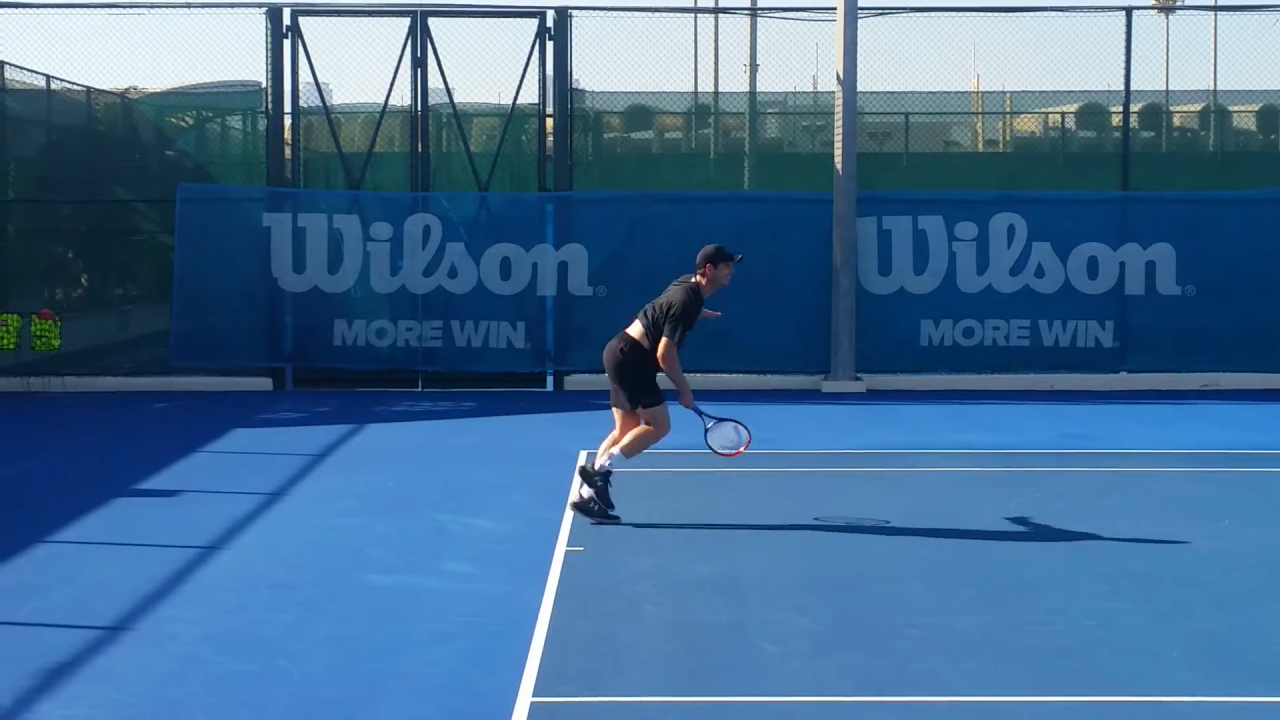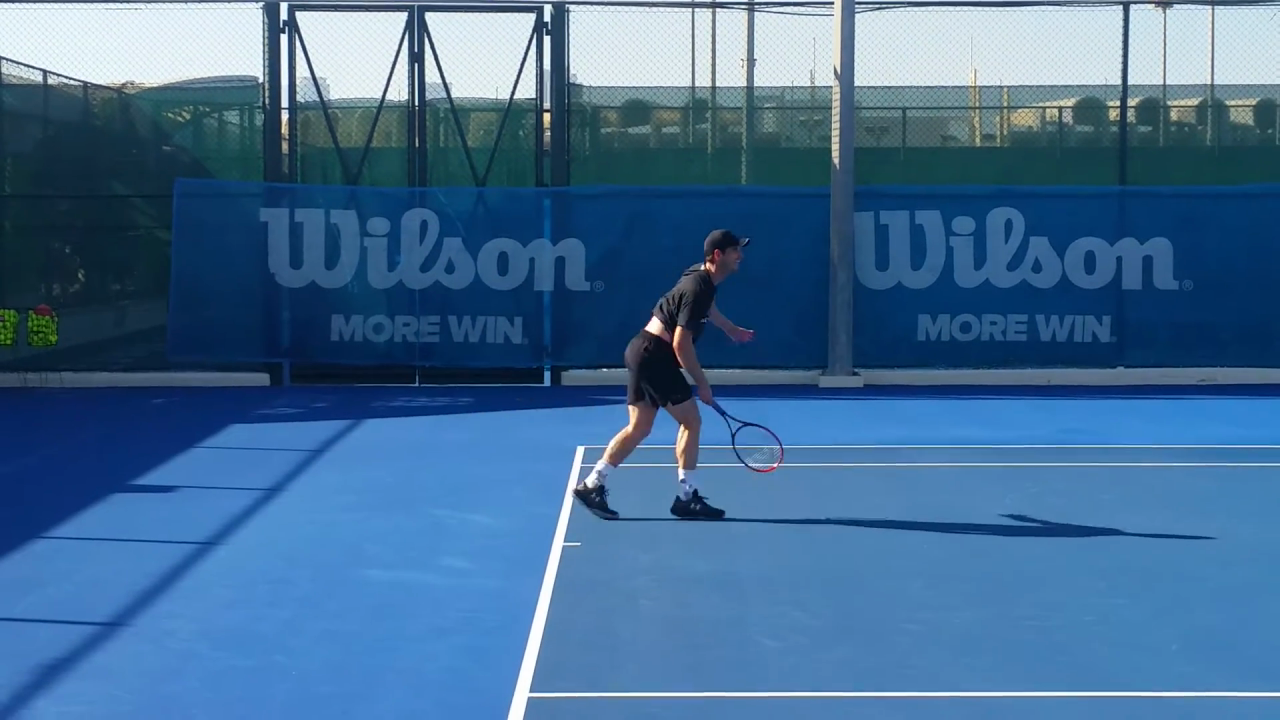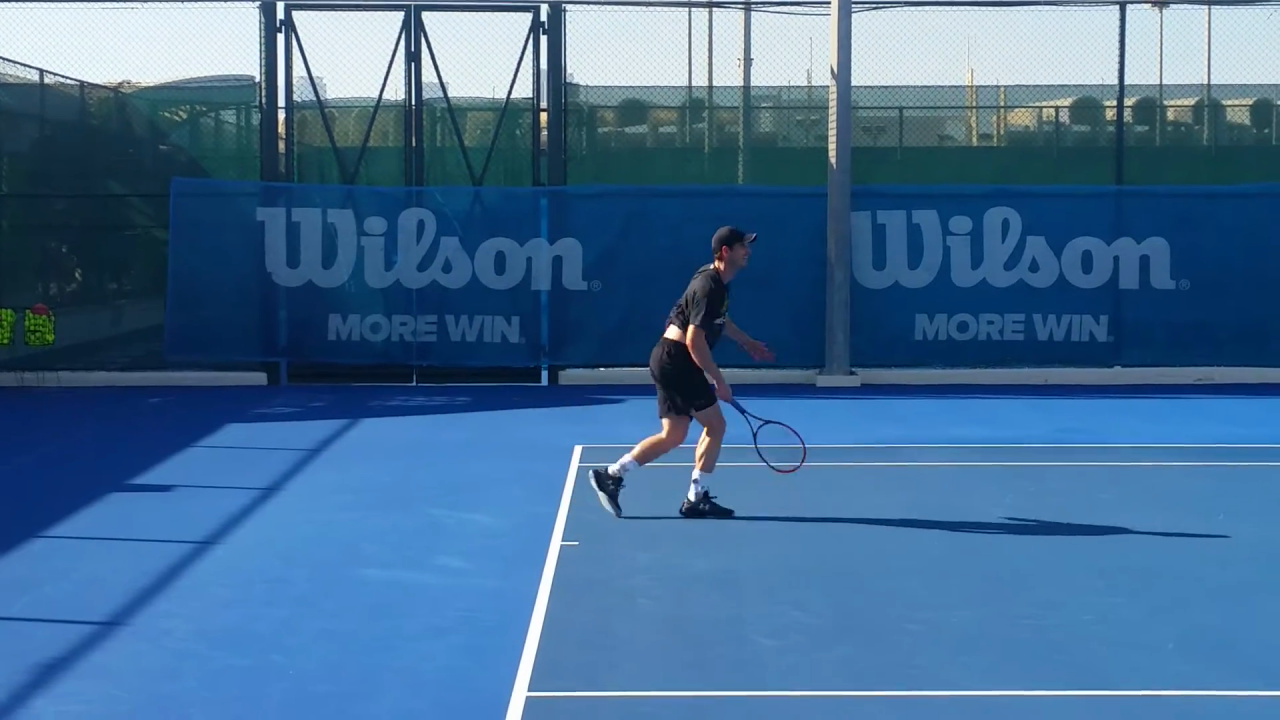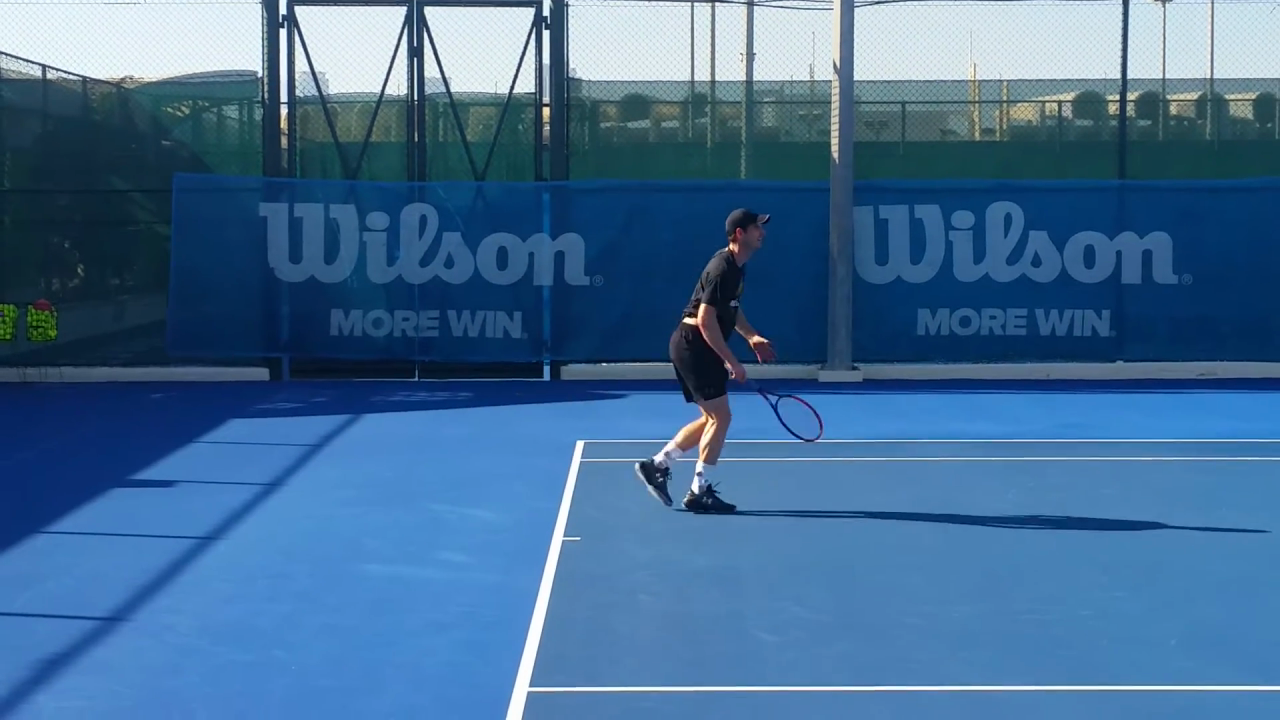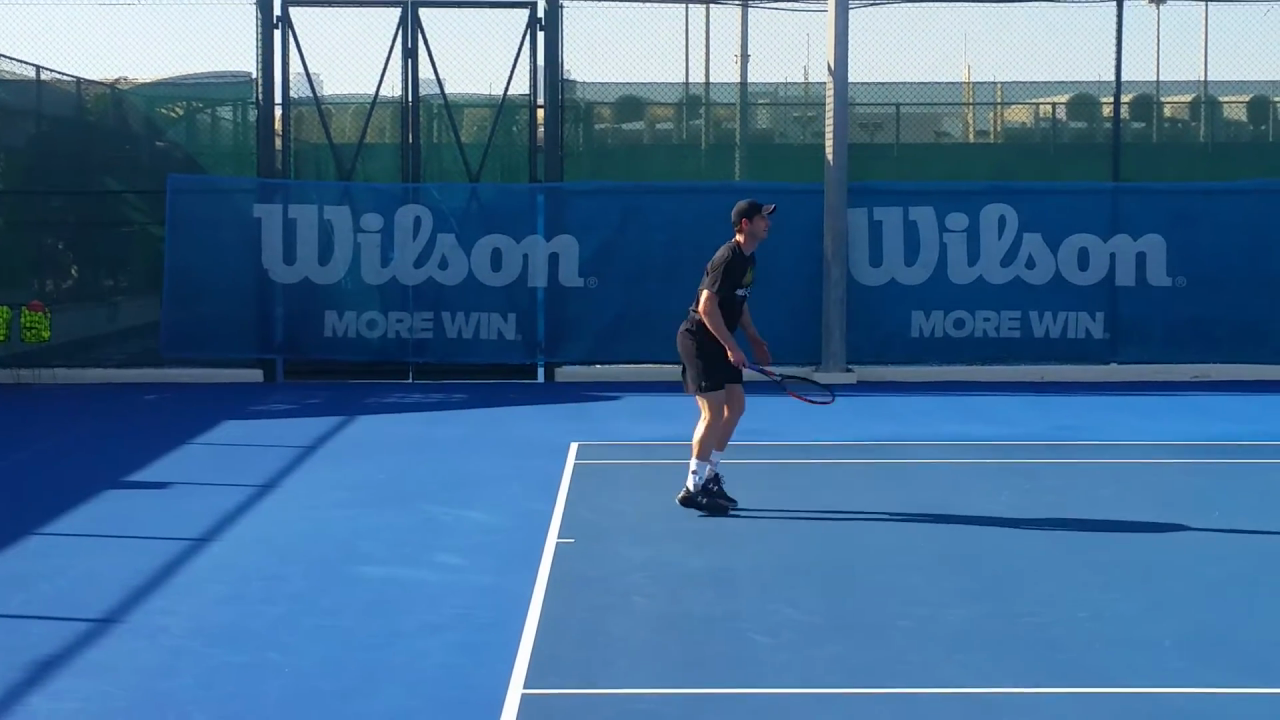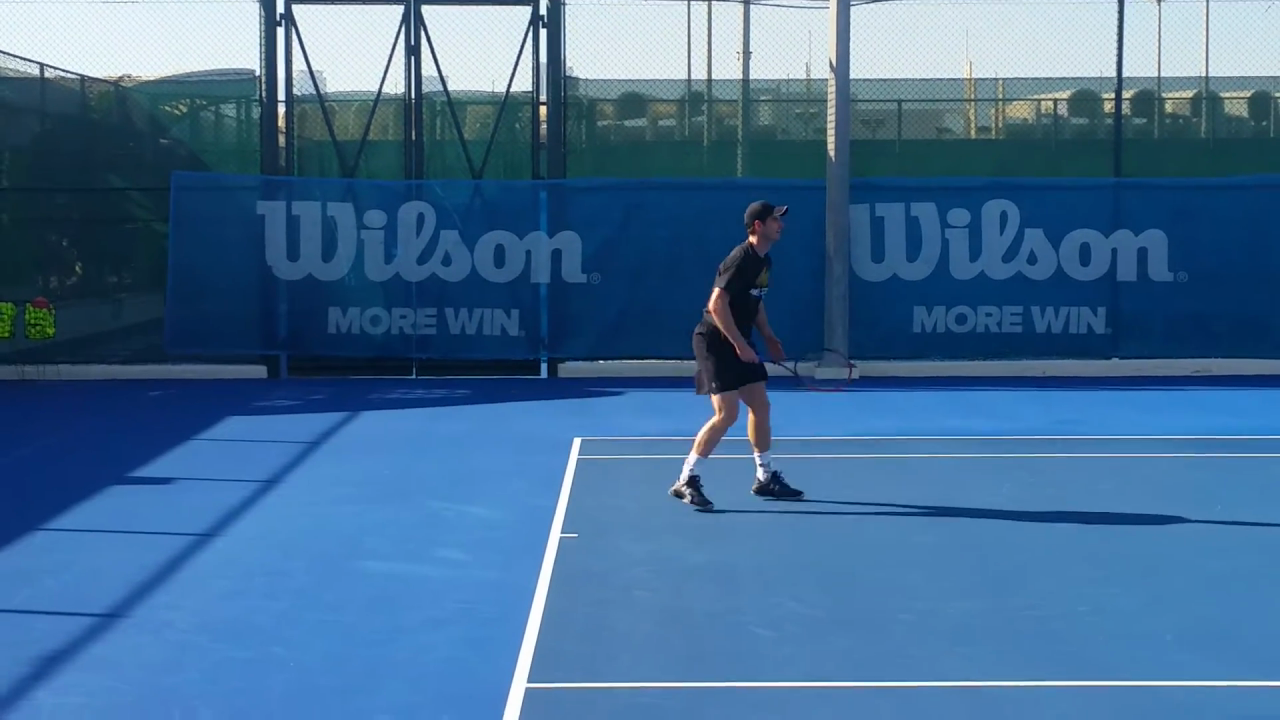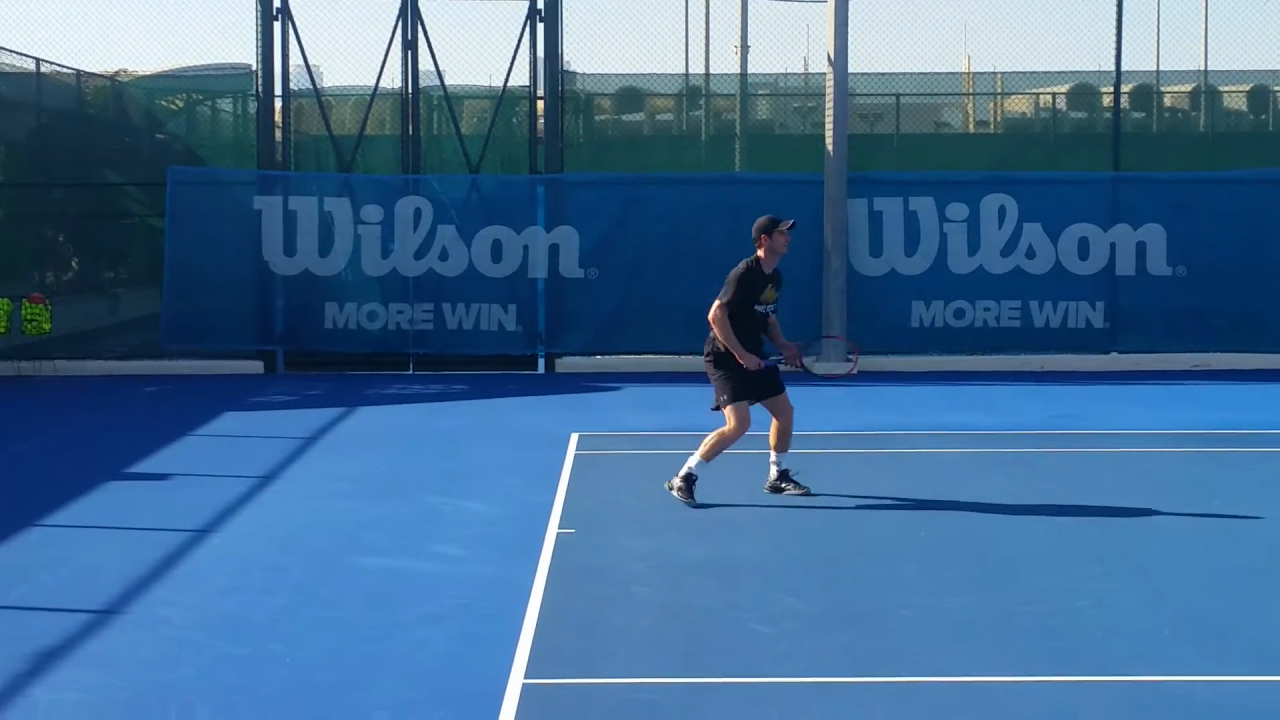
dt=0.1s
person 1, frame 1
left shoulder: (688, 285)
right shoulder: (683, 303)
right elbow: (665, 353)
left wrist: (705, 313)
right wrist: (683, 389)
left hip: (623, 353)
right hip: (629, 356)
left knee: (625, 430)
right knee: (658, 425)
left ankle: (588, 495)
right ankle: (599, 469)
person 1, frame 2
left shoulder: (701, 277)
right shoulder: (698, 287)
left elbow: (707, 310)
right elbow: (681, 342)
left wrist: (731, 329)
right wrist: (701, 382)
left hip: (645, 351)
right hip: (653, 354)
left knee: (638, 428)
right knee: (692, 420)
left ankle: (591, 486)
right ankle: (687, 497)
person 1, frame 3
left shoulder: (715, 278)
right shoulder: (710, 287)
left elbow: (719, 318)
right elbow: (695, 341)
left wrist: (746, 342)
right wrist: (720, 381)
left hip: (668, 359)
right hip: (676, 361)
left knee: (672, 436)
right knee: (716, 427)
left ankle: (611, 476)
right ankle: (696, 499)
person 1, frame 4
left shoulder: (736, 265)
right shoulder: (724, 268)
right elbow: (705, 318)
left wrist: (753, 337)
right wrist: (730, 360)
left hip: (705, 350)
right hip: (694, 347)
left knee: (711, 419)
right knee: (722, 418)
left ankle: (657, 464)
right ankle: (699, 493)
person 1, frame 5
left shoulder: (747, 258)
right shoulder: (728, 258)
right elbow: (707, 305)
left wrist: (754, 338)
right wrist: (731, 346)
left hip: (716, 340)
right hip: (699, 337)
left knee: (734, 407)
right knee: (715, 414)
left ankle: (708, 478)
right ankle: (693, 489)
person 1, frame 6
left shoulder: (764, 261)
right shoulder: (740, 260)
right elbow: (717, 303)
left wrist: (769, 337)
right wrist: (739, 344)
left hip: (741, 345)
right hip: (715, 342)
left knee: (761, 407)
right knee: (726, 415)
left ankle: (766, 478)
right ankle: (687, 481)
person 1, frame 7
left shoulder: (776, 276)
right shoulder: (745, 273)
right elbow: (716, 316)
left wrist: (783, 344)
right wrist: (742, 354)
left hip: (751, 355)
right hip: (725, 356)
left knee: (785, 412)
right knee: (739, 424)
left ankle: (778, 477)
right ankle: (684, 478)
